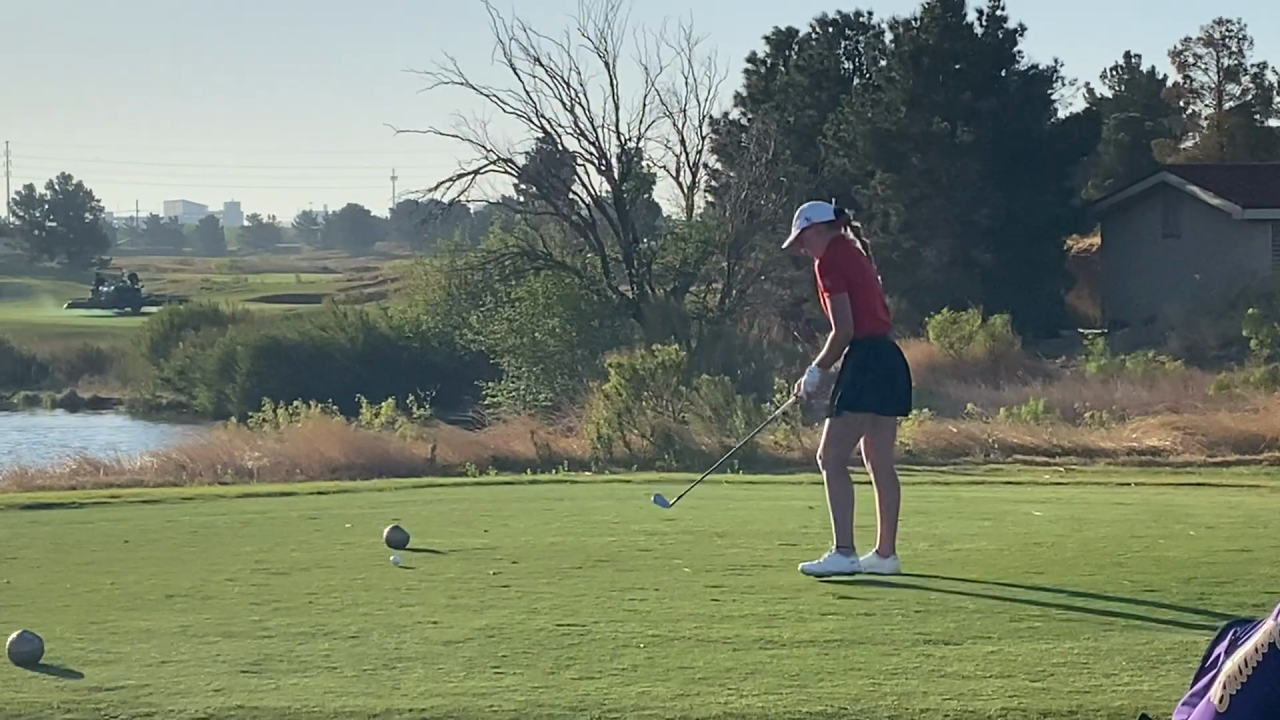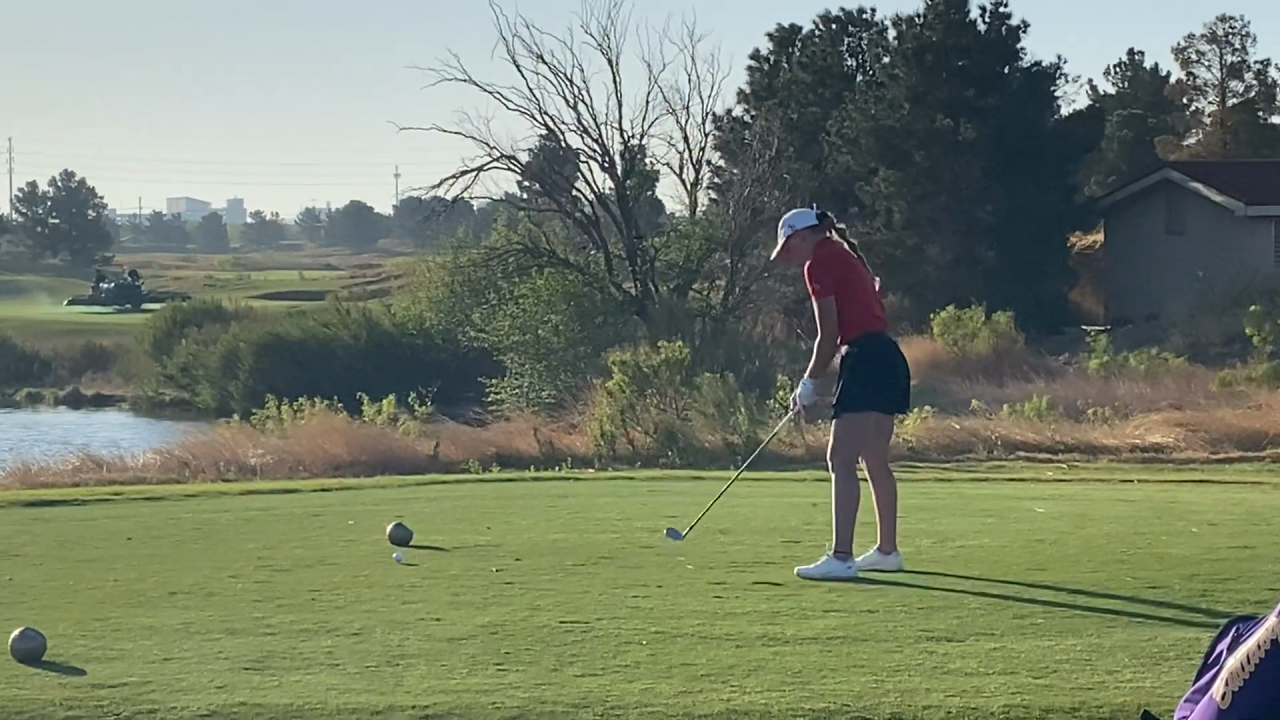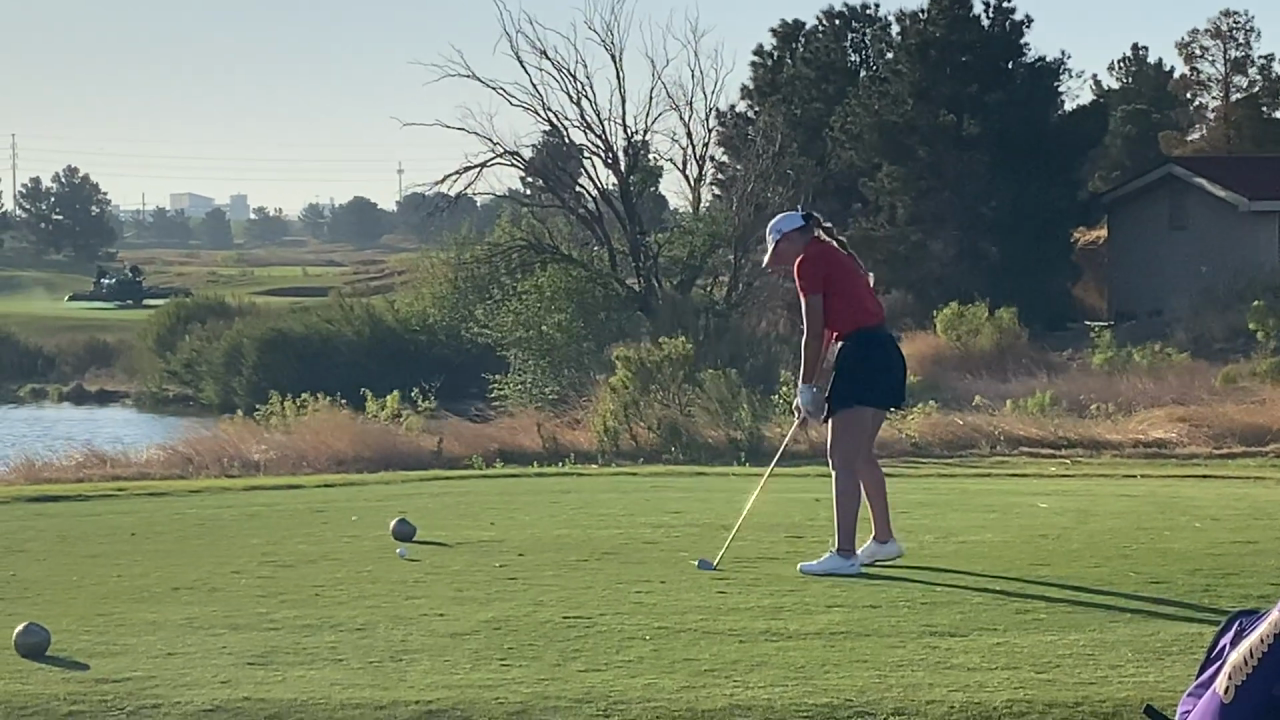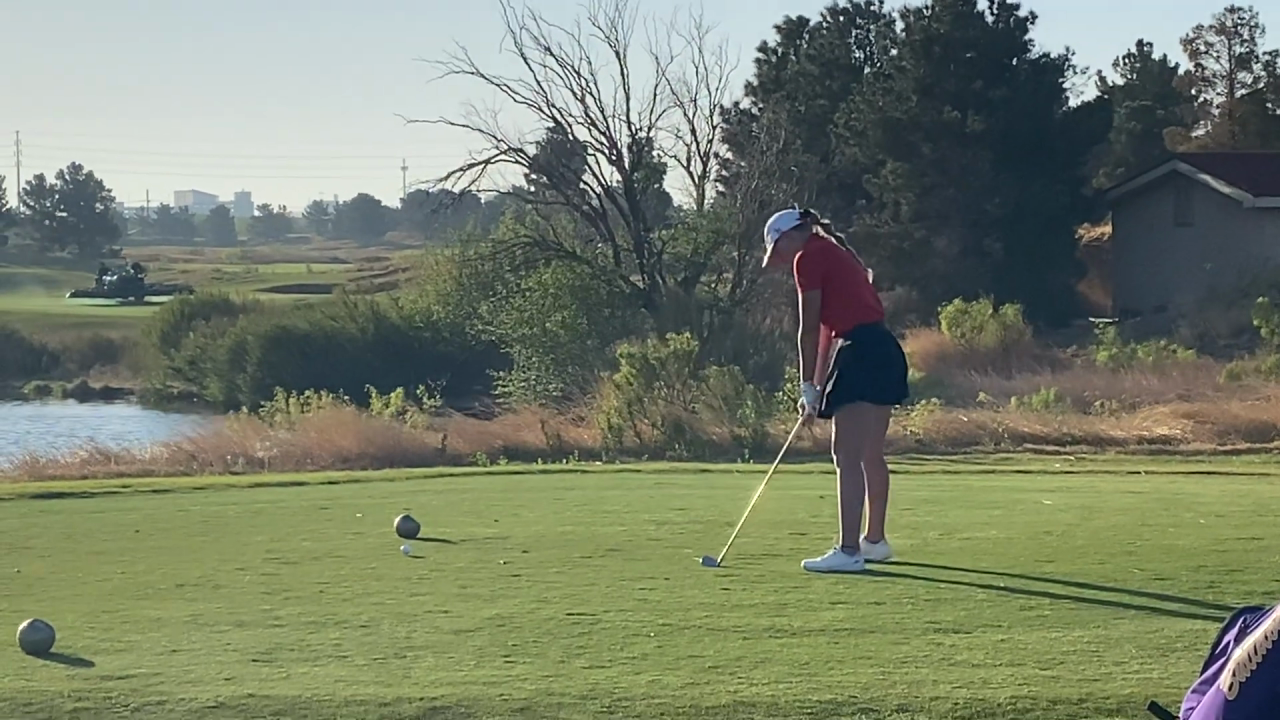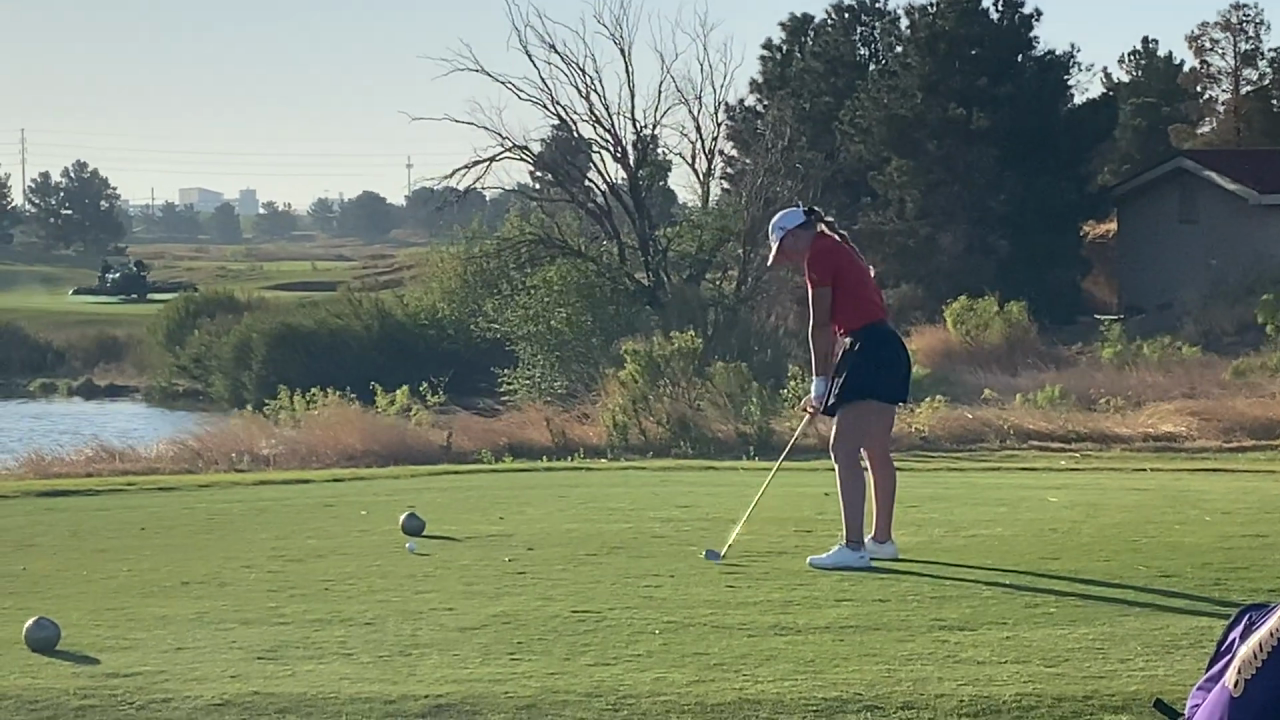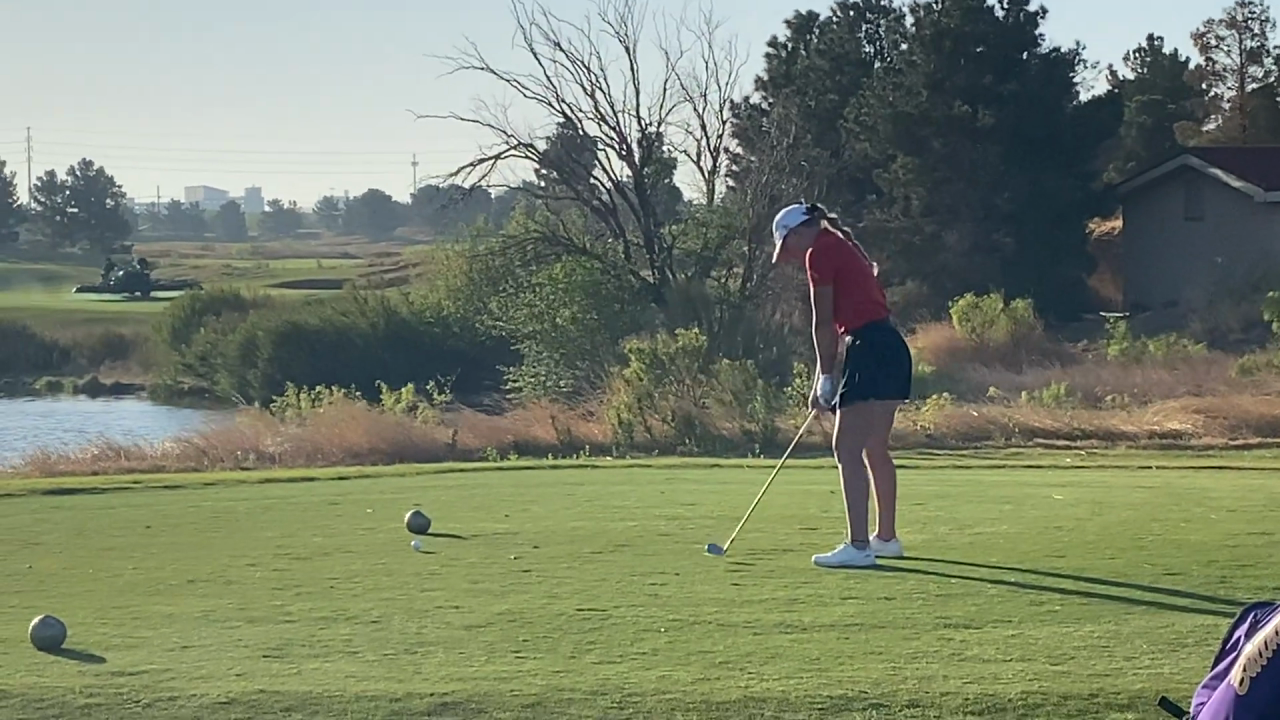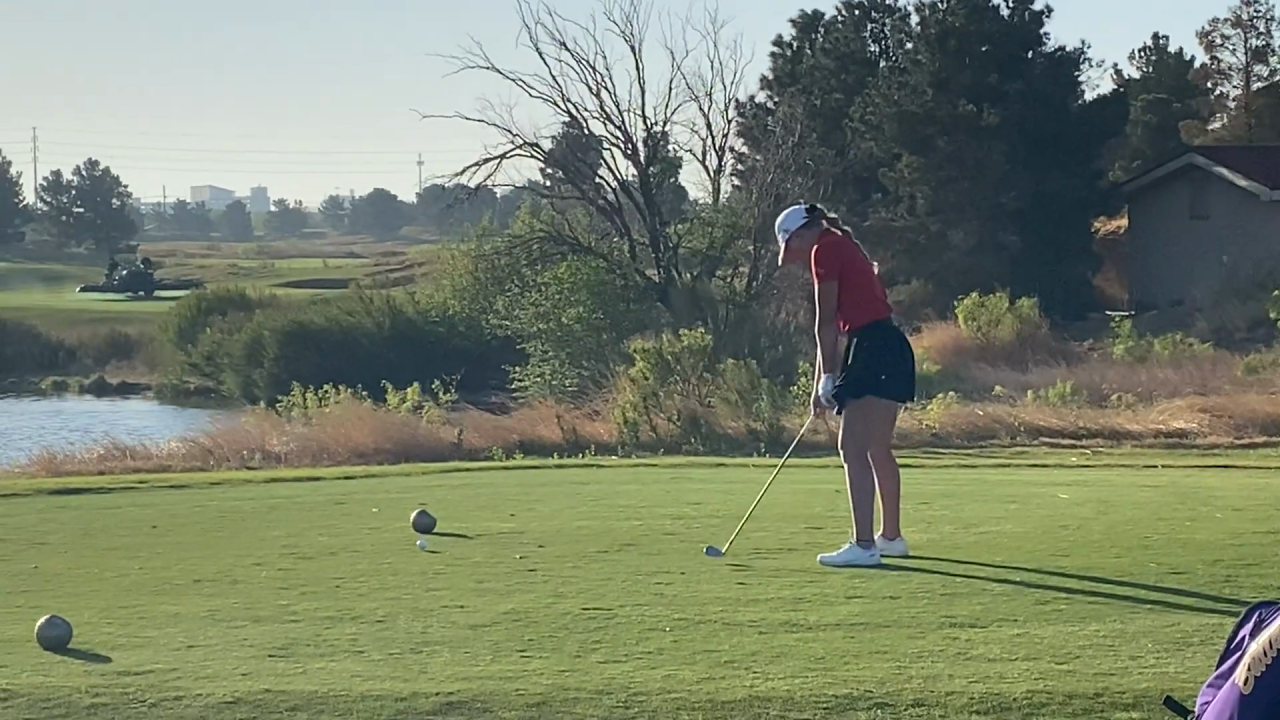
dt=0.2s
person 1, frame 1
left shoulder: (829, 262)
right shoulder: (855, 255)
left elbow: (844, 331)
left wrist: (816, 370)
right wrist: (820, 369)
left hip: (866, 363)
right hip: (888, 360)
left knee: (832, 459)
right knee: (881, 464)
left ankle: (844, 552)
right ankle: (885, 553)
person 1, frame 2
left shoulder: (819, 263)
right shoulder: (843, 257)
left elbow: (829, 335)
left wrist: (809, 382)
right wrist: (813, 381)
left hip: (865, 361)
right hip: (886, 358)
left knee: (841, 461)
right knee: (875, 461)
left ankle: (841, 557)
right ankle: (887, 550)
person 1, frame 3
left shoulder: (808, 261)
right shoulder: (834, 256)
left elbow: (814, 334)
left wrist: (806, 388)
right wrist: (813, 388)
left hip: (861, 356)
right hip: (883, 353)
left knee: (842, 459)
right knee: (860, 454)
left ankle: (844, 554)
right ankle: (883, 539)
person 1, frame 4
left shoulder: (809, 258)
right shoulder: (833, 253)
left elbow: (809, 329)
left wrist: (808, 387)
right wrist: (818, 386)
left hip: (863, 353)
right hip: (884, 351)
left knee: (847, 456)
right knee: (870, 454)
left ankle: (848, 551)
right ankle: (875, 540)
person 1, frame 5
left shoulder: (818, 255)
right shoulder: (837, 252)
left elbow: (820, 327)
right elbow: (834, 325)
left wrist: (820, 382)
right wrist: (823, 382)
left hip: (869, 352)
right hip: (886, 351)
left knee: (844, 450)
right knee: (876, 452)
left ankle: (853, 547)
right ankle: (881, 540)
person 1, frame 6
left shoulder: (820, 253)
right shoulder: (840, 249)
left elbow: (823, 324)
right elbow: (836, 324)
left wrist: (826, 378)
right wrist: (822, 381)
left hip: (870, 351)
right hip: (886, 349)
left knee: (847, 449)
right knee: (875, 450)
left ankle: (858, 546)
right ankle: (886, 537)
person 1, frame 7
left shoulder: (824, 250)
right shoulder: (840, 249)
left elbow: (826, 323)
right elbow: (834, 325)
left wrist: (827, 378)
right wrist: (820, 383)
left hip: (873, 349)
right hip: (887, 348)
left knee: (853, 449)
right knee: (878, 450)
left ankle: (864, 545)
right ankle: (891, 537)
